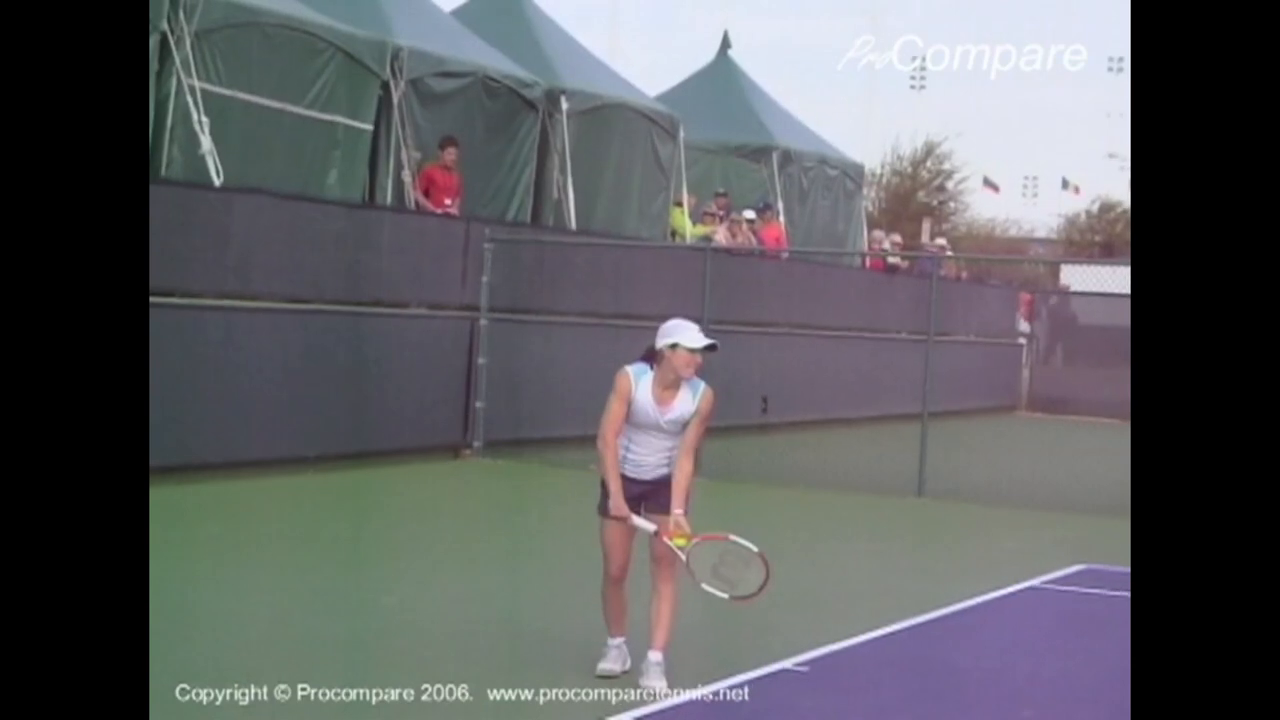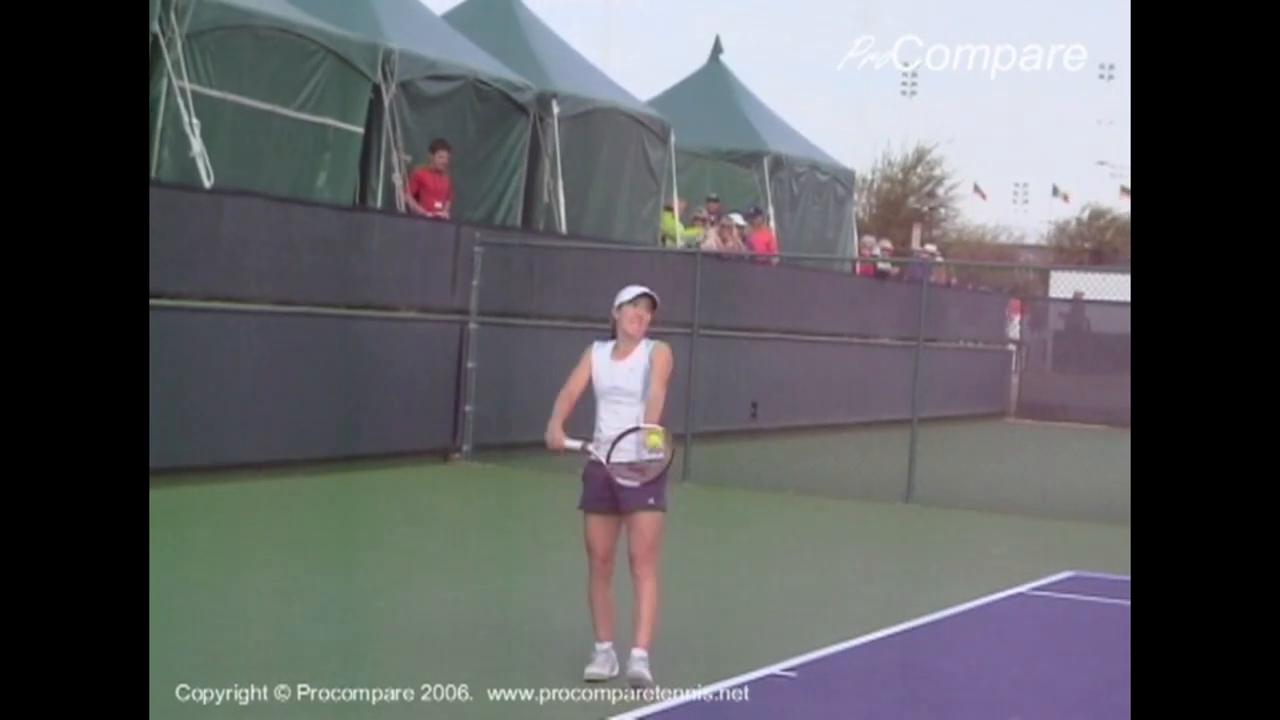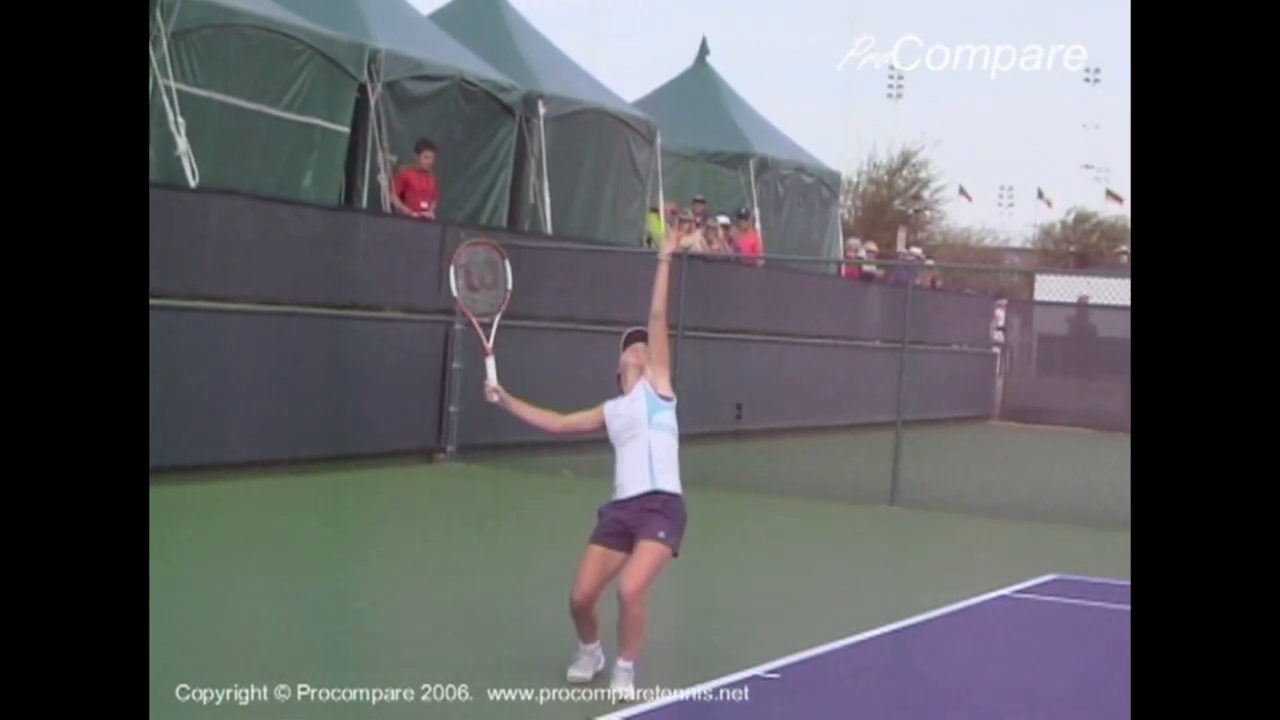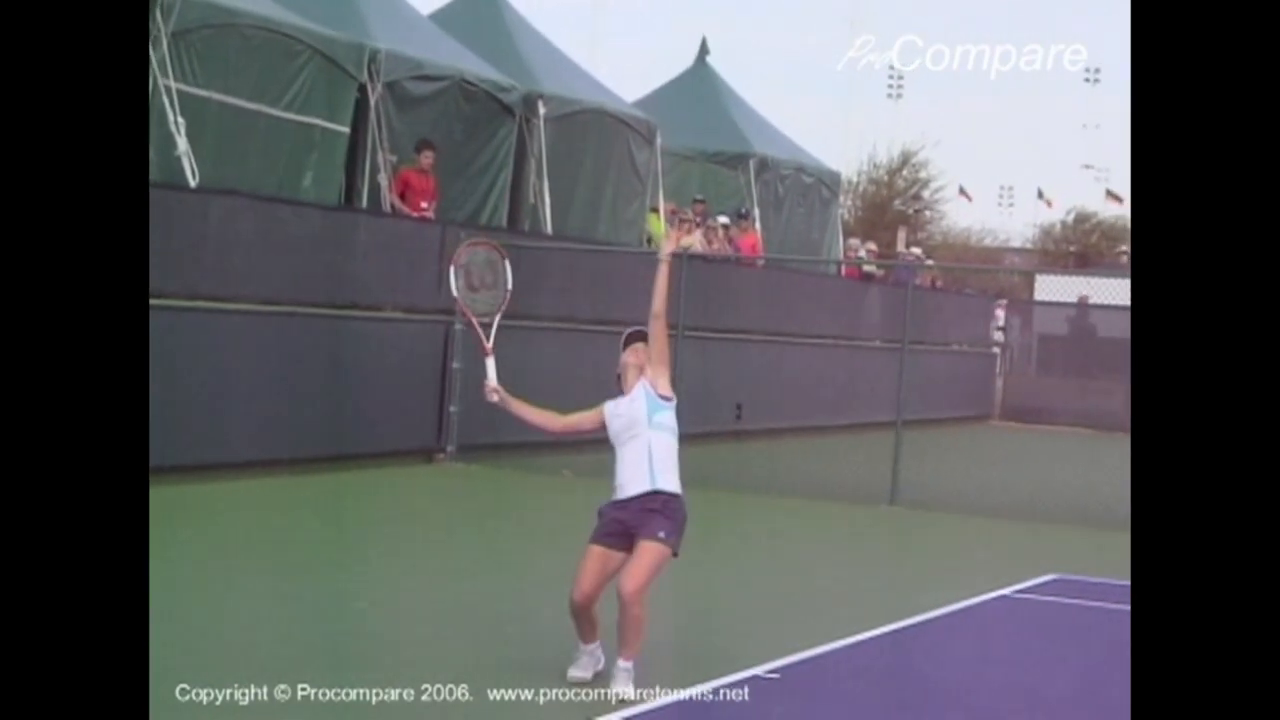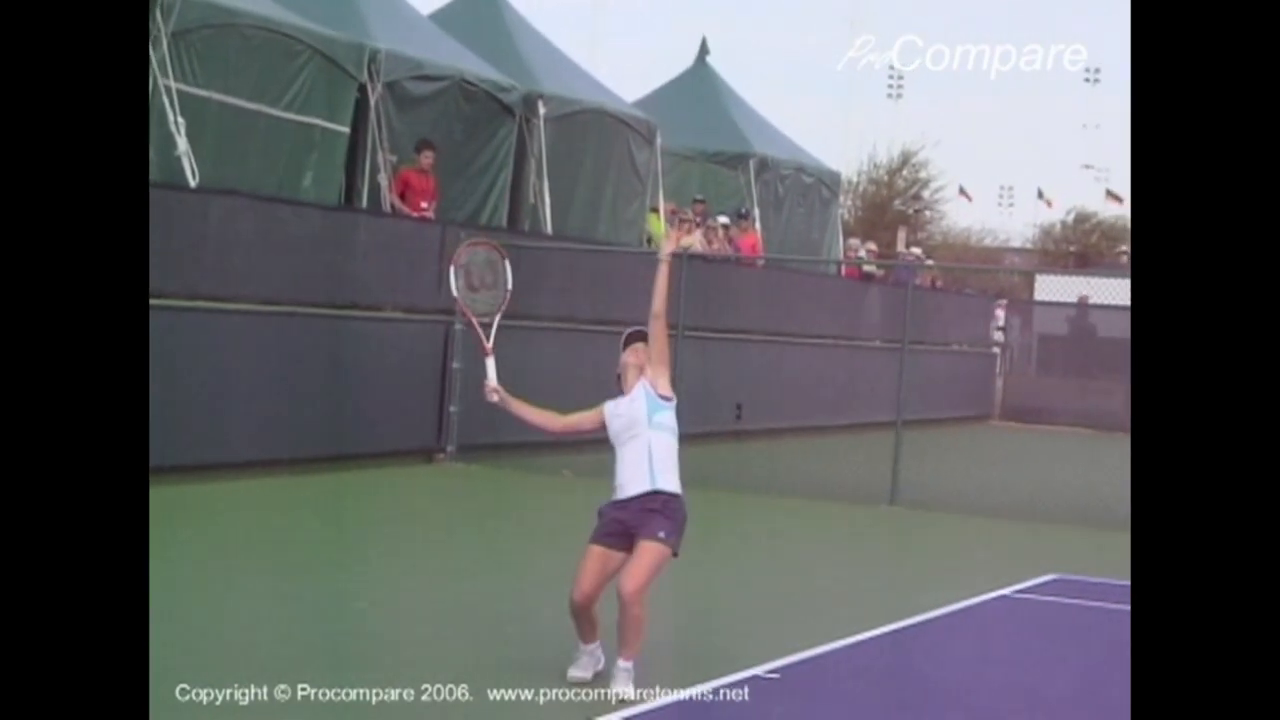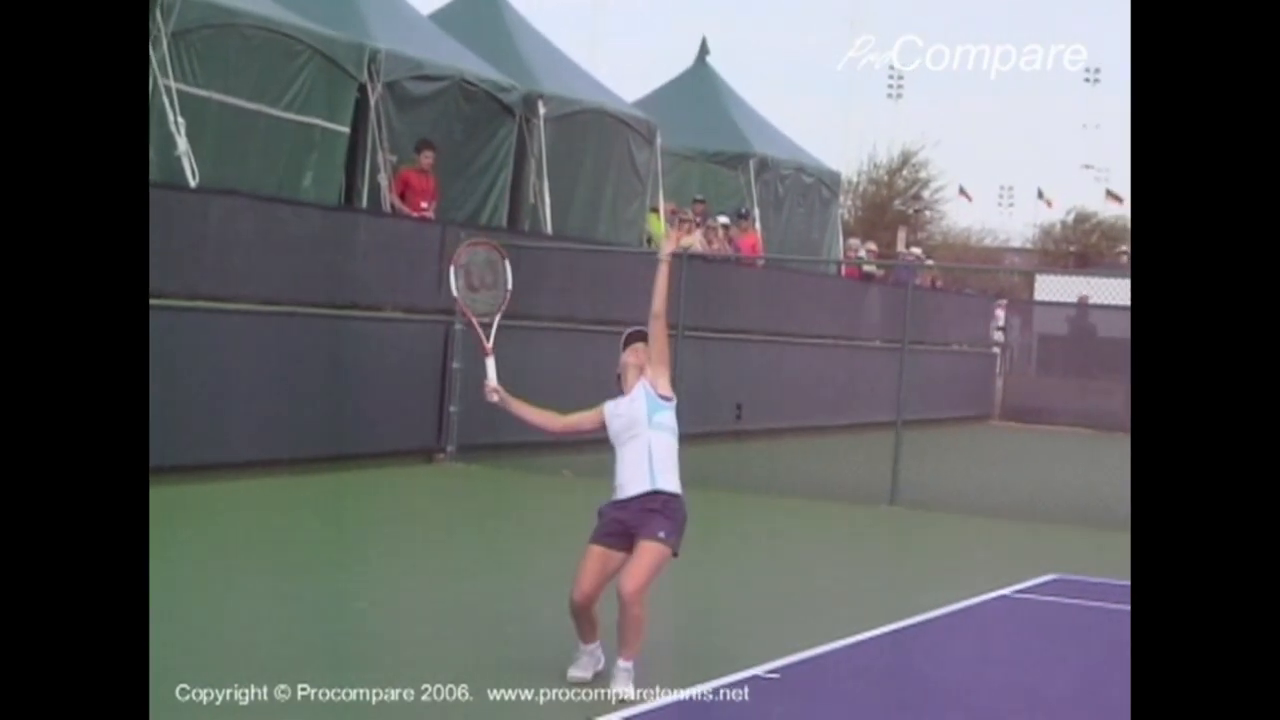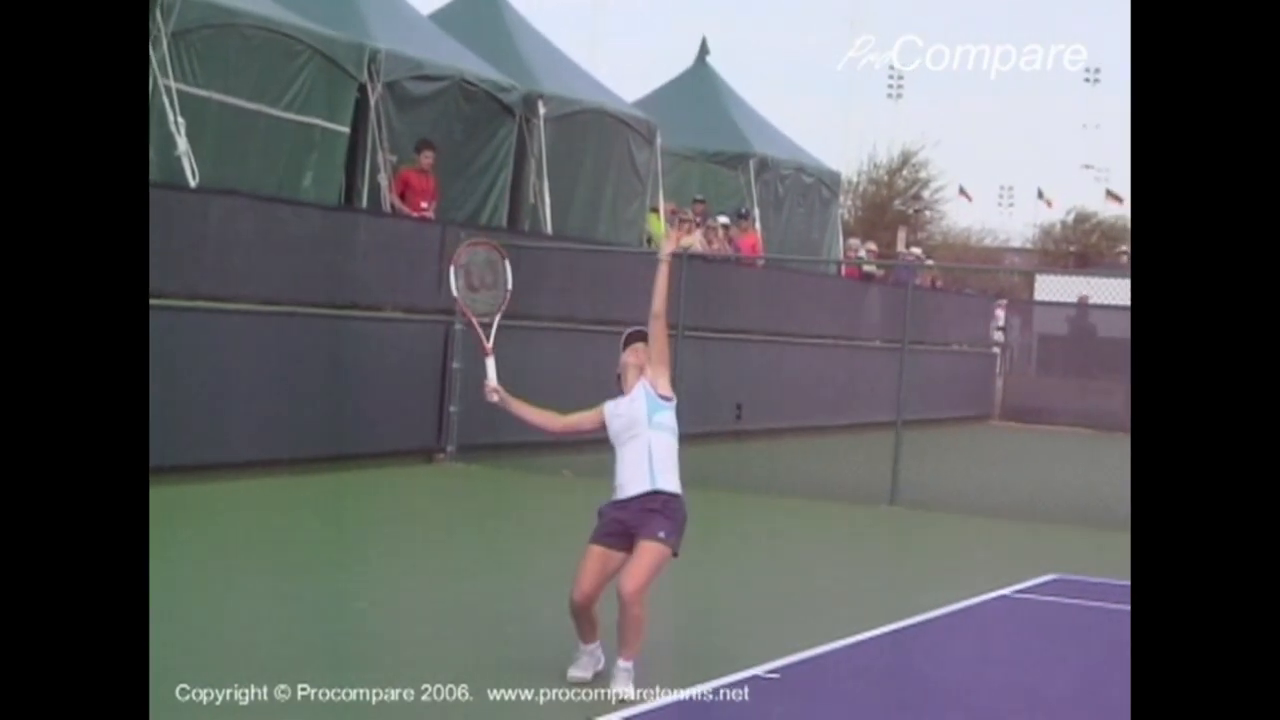
dt=0.7s
person 1, frame 1
left shoulder: (702, 396)
right shoulder: (629, 379)
left elbow: (686, 457)
right elbow: (607, 438)
left wrist: (678, 511)
right wrist: (615, 495)
left hip: (666, 481)
right hip: (622, 478)
left knee: (665, 567)
right knee: (614, 571)
left ankle: (655, 660)
right ankle: (616, 647)
person 1, frame 2
left shoulder: (658, 354)
right shoulder: (596, 353)
left elbow: (656, 393)
right elbow: (569, 392)
left wrist: (649, 425)
right wrist: (555, 426)
right hip: (600, 468)
left knee: (643, 564)
right knee: (599, 563)
left ankle: (640, 657)
right ankle: (604, 650)
person 1, frame 3
left shoulder: (657, 385)
right shoulder: (611, 410)
left elbow: (658, 318)
right elbow: (556, 422)
left wrist: (664, 259)
right wrist: (503, 398)
left hip: (661, 507)
right hip: (619, 509)
left knee: (630, 591)
right knee: (581, 597)
left ankle: (625, 667)
right ankle: (590, 651)
person 1, frame 4
left shoulder: (657, 385)
right shoulder: (610, 410)
left elbow: (658, 317)
right elbow: (557, 422)
left wrist: (664, 259)
right wrist: (505, 399)
left hip: (661, 507)
right hip: (619, 509)
left knee: (630, 591)
right knee: (581, 596)
left ankle: (625, 669)
right ankle: (589, 652)
person 1, frame 5
left shoulder: (657, 384)
right shoulder: (610, 410)
left elbow: (657, 317)
right elbow: (556, 423)
left wrist: (664, 260)
right wrist: (505, 399)
left hip: (661, 507)
right hip: (620, 508)
left knee: (630, 591)
right knee: (581, 597)
left ankle: (625, 669)
right ankle: (590, 652)
person 1, frame 6
left shoulder: (657, 384)
right shoulder: (610, 410)
left elbow: (657, 317)
right elbow: (557, 422)
left wrist: (664, 260)
right wrist: (505, 399)
left hip: (661, 507)
right hip: (620, 508)
left knee: (630, 591)
right knee: (581, 597)
left ankle: (625, 669)
right ankle: (590, 652)
person 1, frame 7
left shoulder: (657, 385)
right shoulder: (610, 410)
left elbow: (657, 317)
right elbow: (557, 422)
left wrist: (664, 260)
right wrist: (505, 399)
left hip: (661, 507)
right hip: (620, 509)
left knee: (630, 591)
right knee: (581, 597)
left ankle: (625, 669)
right ankle: (589, 652)
